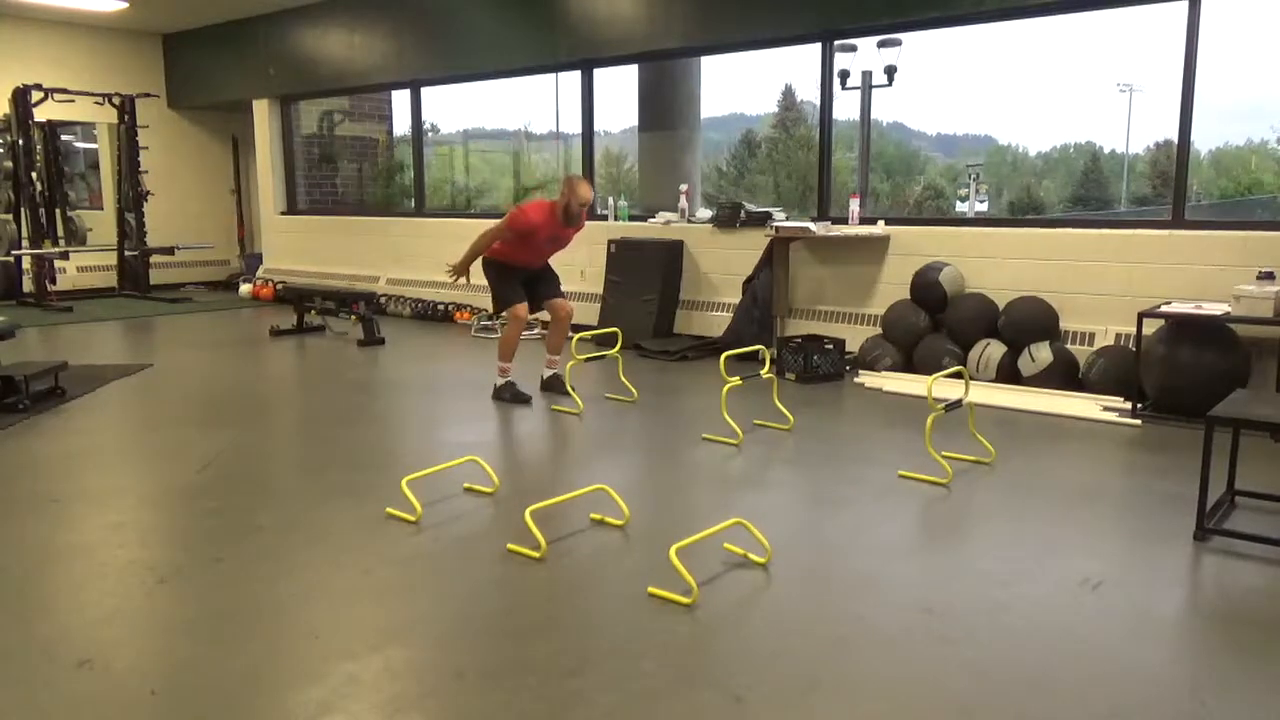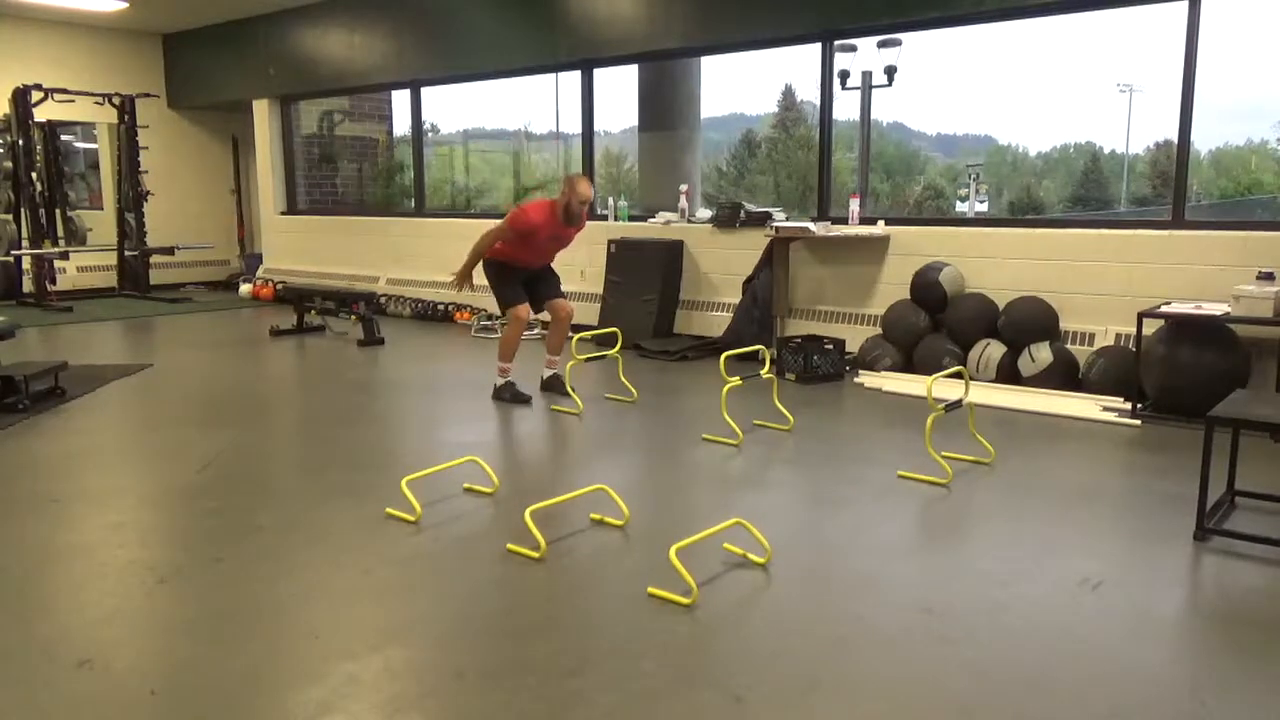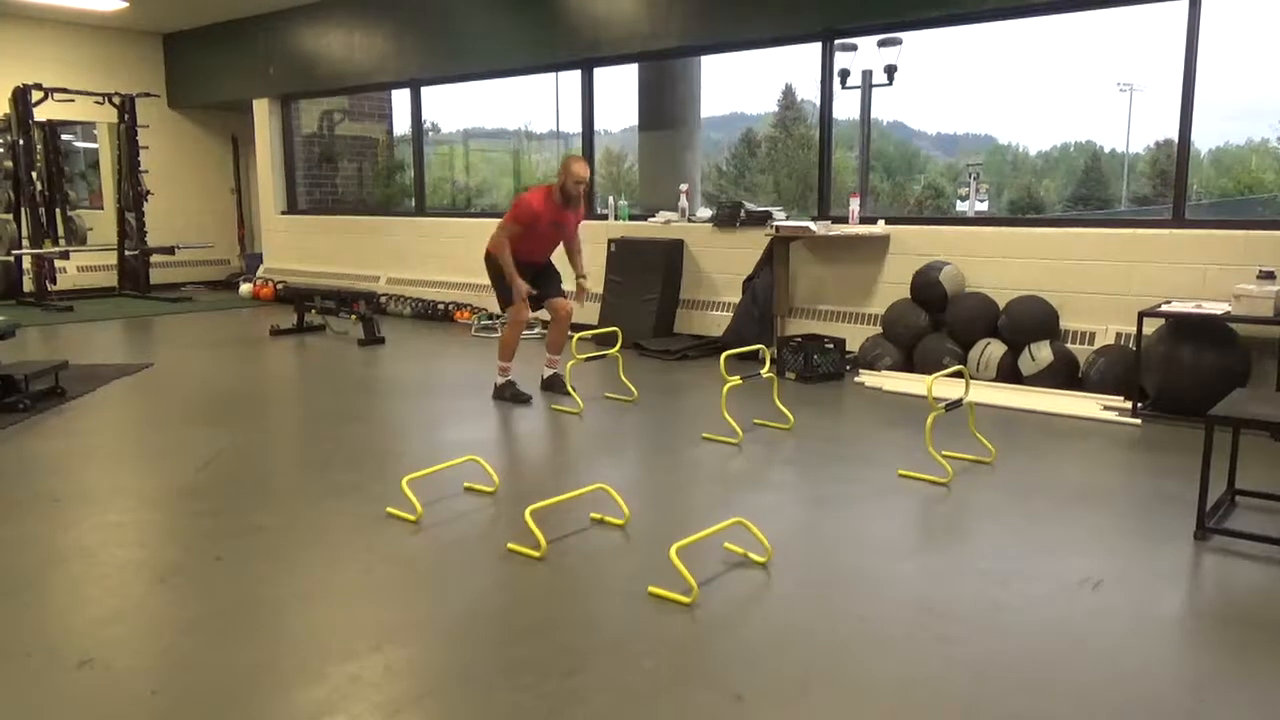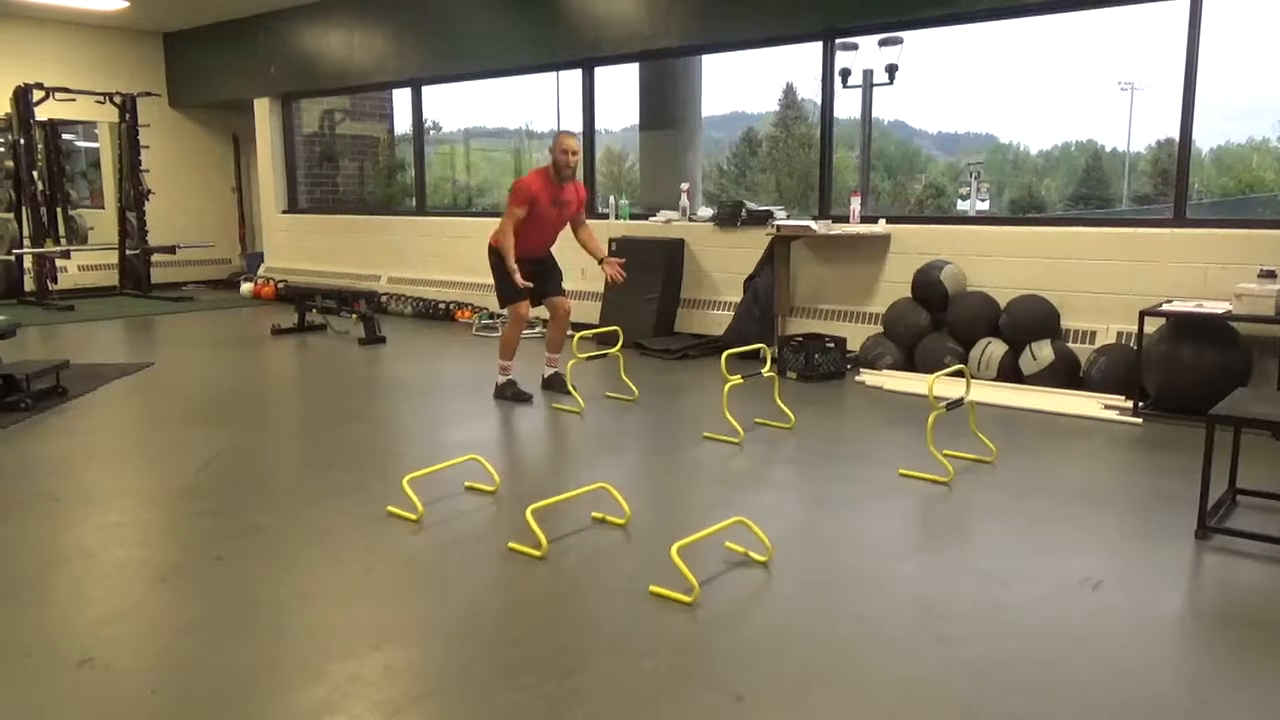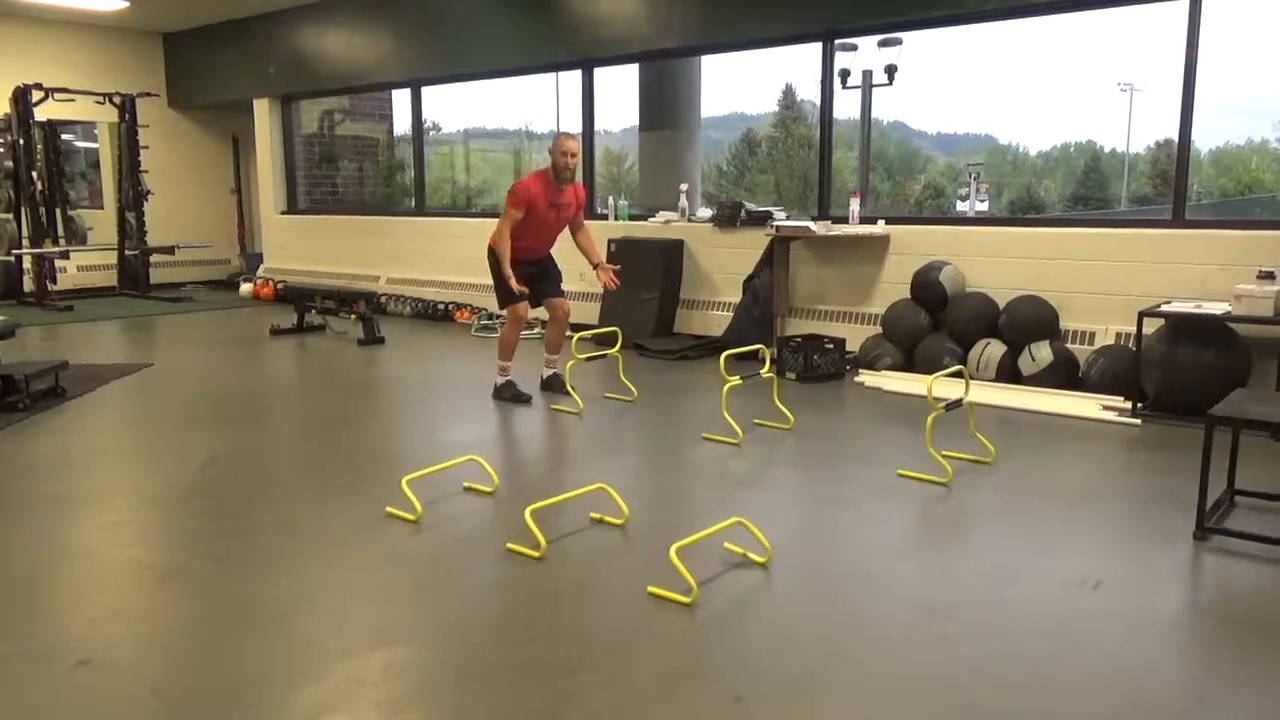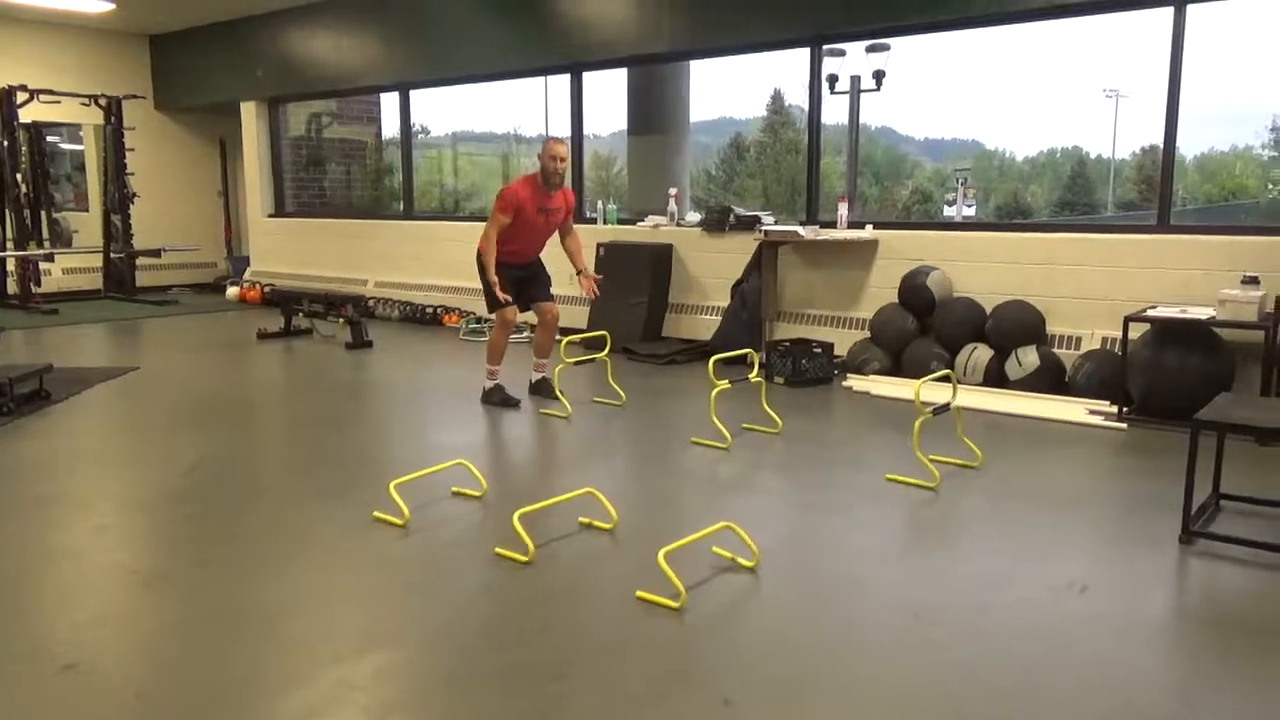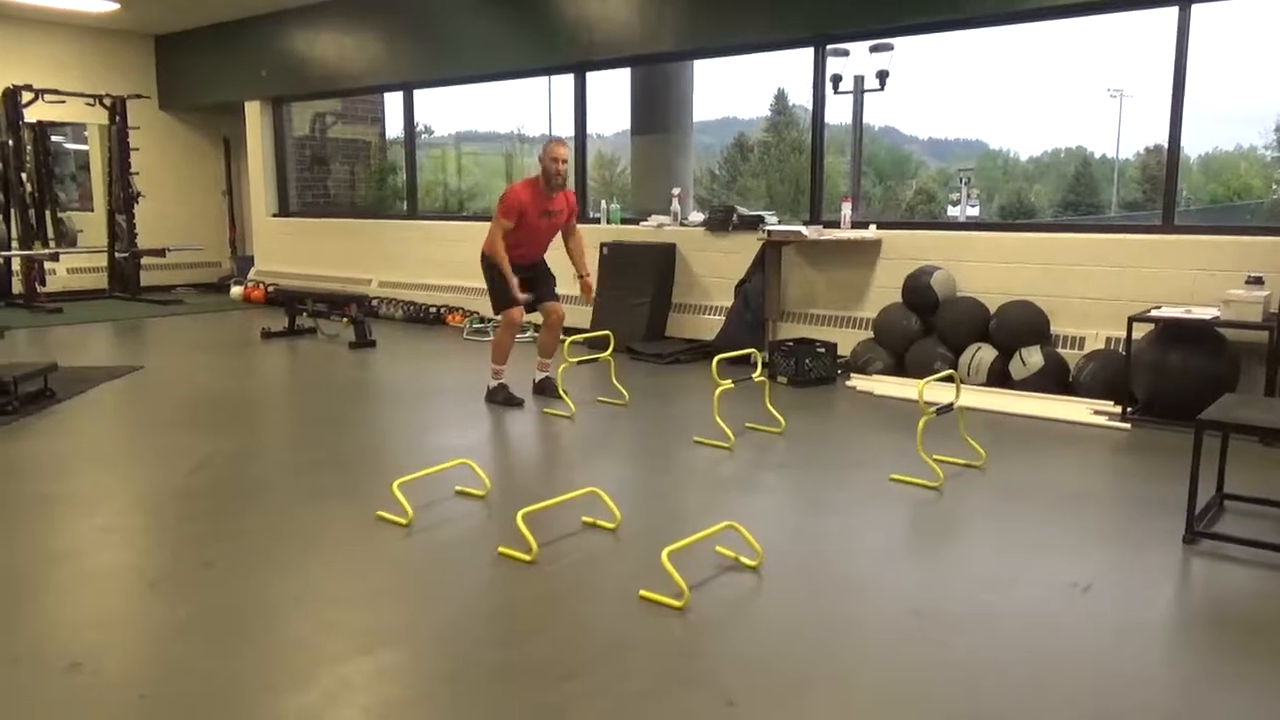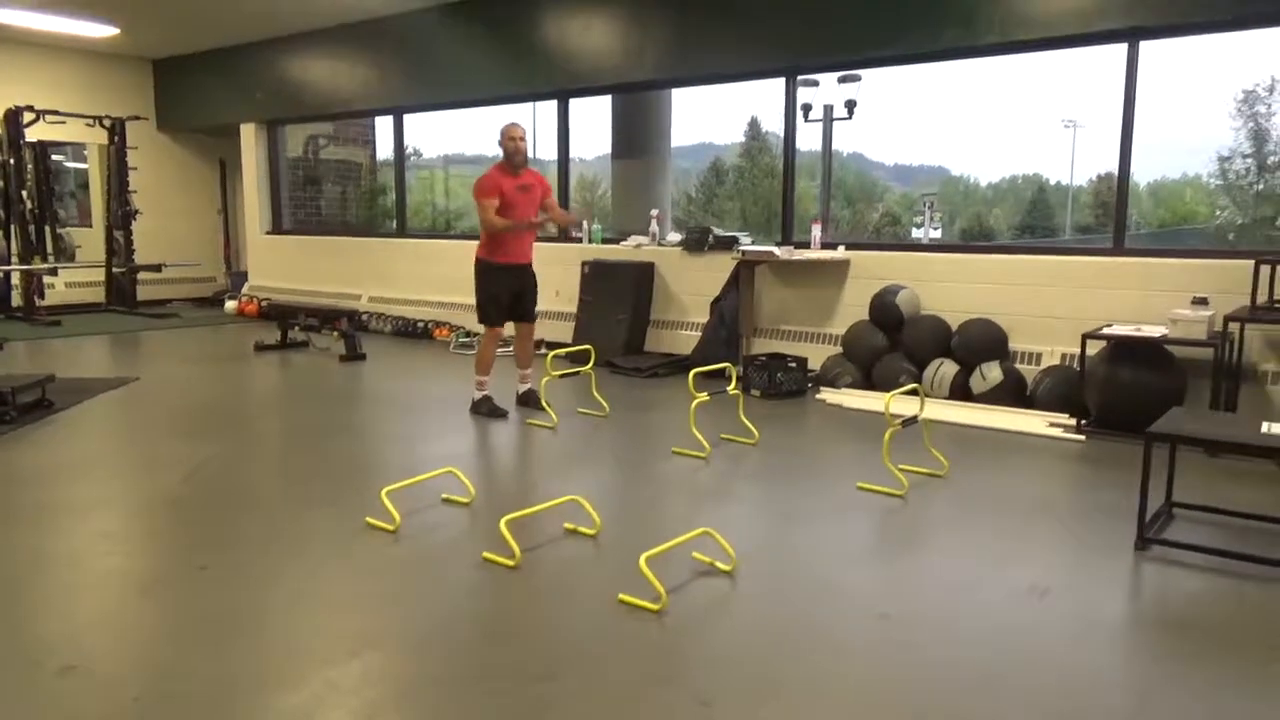
dt=0.3s
person 1, frame 1
left shoulder: (577, 221)
right shoulder: (531, 216)
right elbow: (490, 236)
right wrist: (464, 265)
left hip: (535, 266)
right hip: (502, 264)
left knee: (564, 311)
right knee: (519, 314)
left ankle: (550, 375)
right ankle: (502, 383)
person 1, frame 2
left shoulder: (577, 221)
right shoulder: (531, 216)
right elbow: (490, 238)
left wrist: (548, 269)
right wrist: (466, 270)
left hip: (536, 266)
right hip: (503, 264)
left knee: (564, 312)
right knee: (520, 316)
left ankle: (550, 375)
right ankle: (502, 383)
person 1, frame 3
left shoulder: (577, 206)
right shoulder: (531, 203)
left elbow: (571, 238)
right elbow: (500, 238)
left wrist: (580, 275)
right wrist: (515, 281)
left hip: (539, 262)
right hip: (506, 259)
left knee: (563, 310)
right knee: (520, 315)
left ankle: (550, 374)
right ankle: (502, 382)
person 1, frame 4
left shoulder: (578, 191)
right shoulder: (528, 185)
left elbow: (580, 228)
right elbow: (506, 227)
left wrist: (603, 259)
right wrist: (512, 266)
left hip: (540, 255)
right hip: (508, 253)
left knee: (562, 309)
right knee: (520, 313)
left ankle: (551, 373)
right ankle: (504, 381)
person 1, frame 5
left shoulder: (577, 193)
right shoulder: (527, 188)
left elbow: (579, 230)
right elbow: (503, 229)
left wrist: (598, 264)
right wrist: (507, 271)
left hip: (540, 257)
right hip: (509, 255)
left knee: (561, 311)
right knee: (519, 314)
left ankle: (550, 374)
right ankle: (502, 382)
person 1, frame 6
left shoulder: (566, 198)
right shoulder: (516, 192)
left elbow: (568, 234)
right elbow: (490, 233)
left wrist: (582, 270)
right wrist: (491, 275)
left hip: (529, 261)
right hip: (499, 260)
left knee: (550, 315)
right knee: (507, 317)
left ankle: (538, 378)
right ankle: (491, 386)
person 1, frame 7
left shoulder: (568, 199)
right shoulder: (518, 195)
left elbow: (571, 235)
right elbow: (495, 238)
left wrist: (583, 274)
right wrist: (510, 279)
left hip: (534, 263)
right hip: (502, 263)
left knee: (556, 314)
right knee: (513, 318)
left ankle: (542, 378)
right ankle: (495, 385)
person 1, frame 8
left shoulder: (537, 179)
right shoulder: (490, 180)
left elbow: (554, 212)
right elbow: (488, 223)
left wrist: (570, 220)
right wrist: (522, 224)
left hip: (523, 265)
right hip: (493, 265)
left knee: (527, 328)
right knee: (494, 330)
left ankle: (524, 389)
right ankle: (480, 396)
